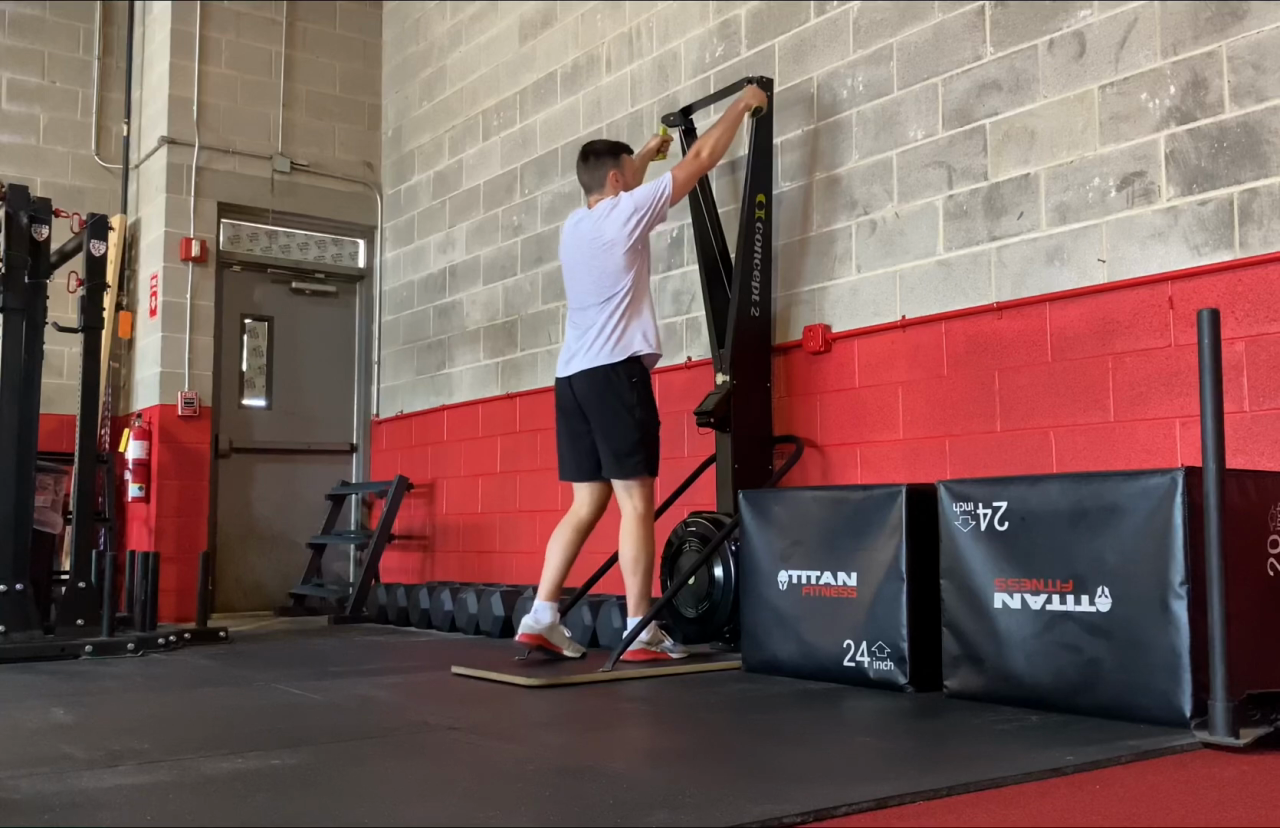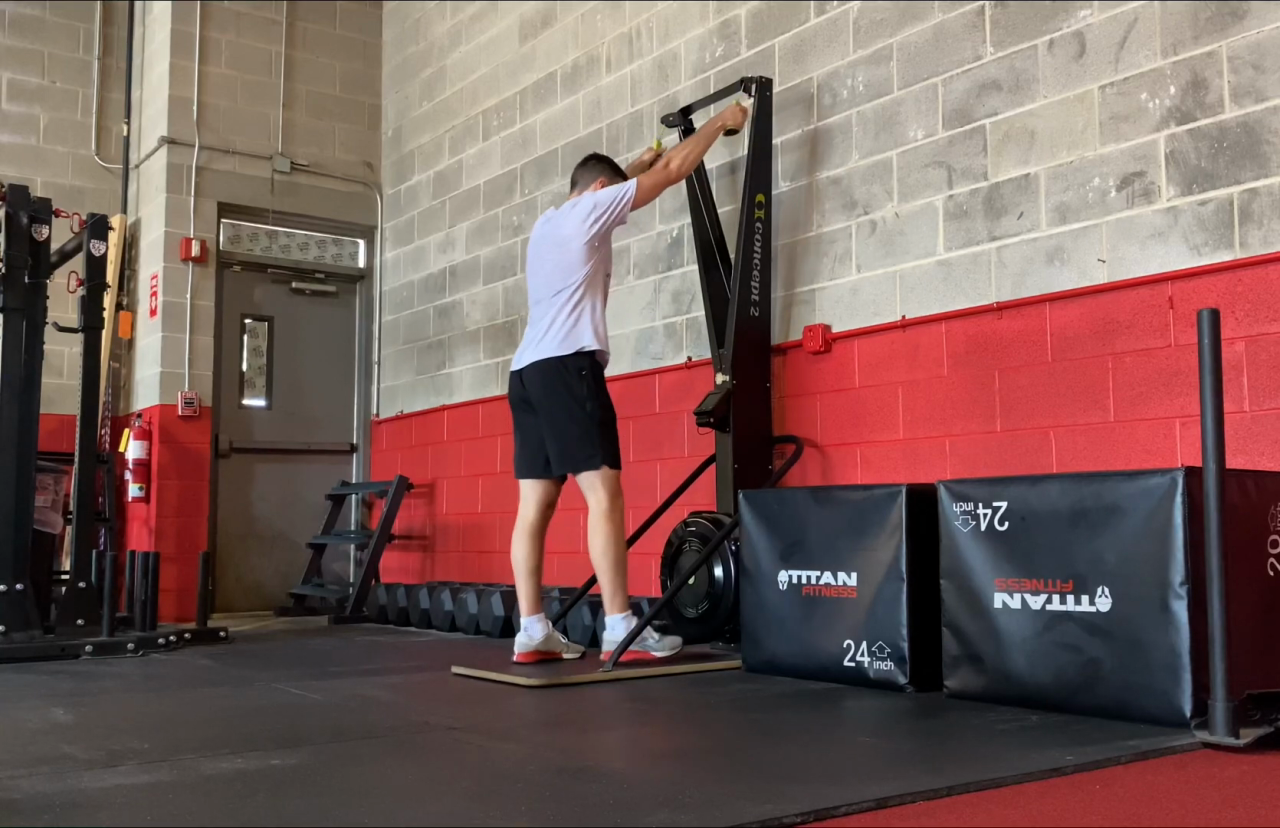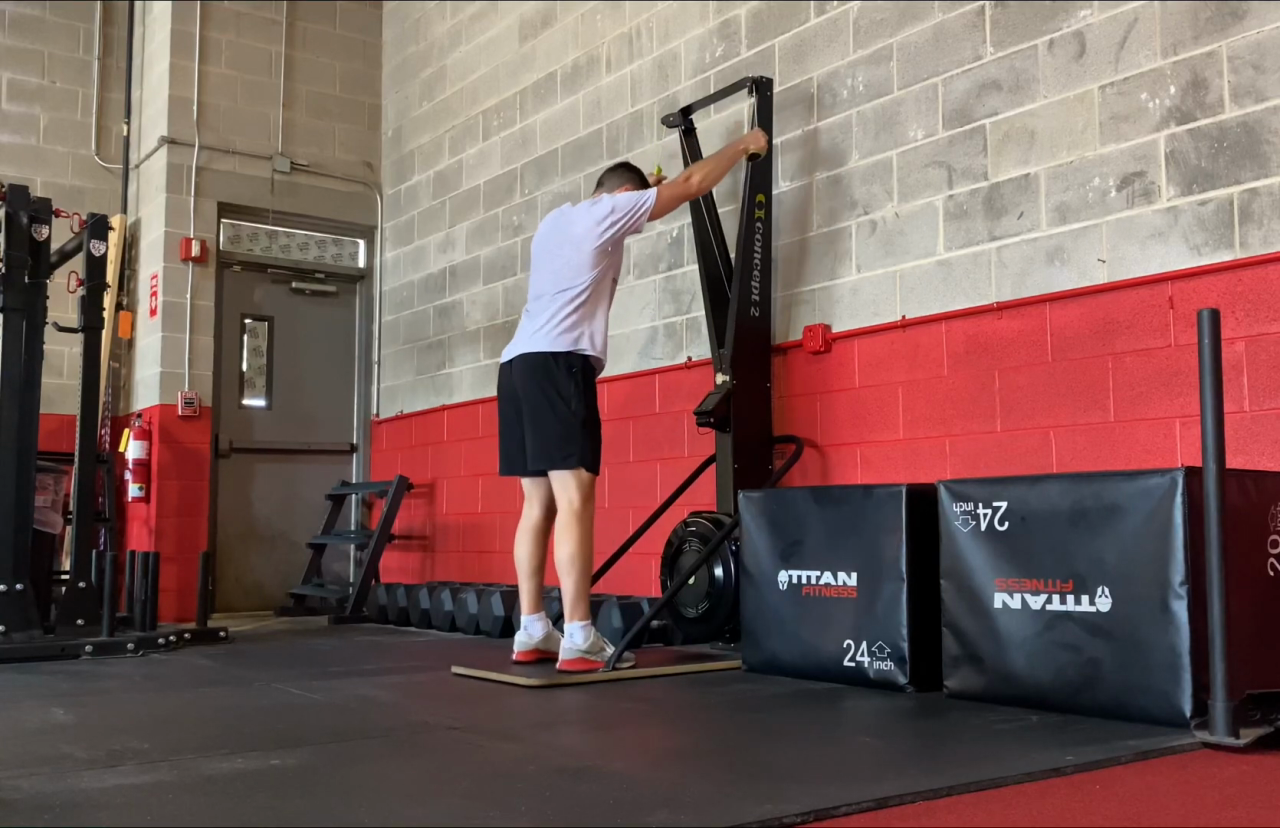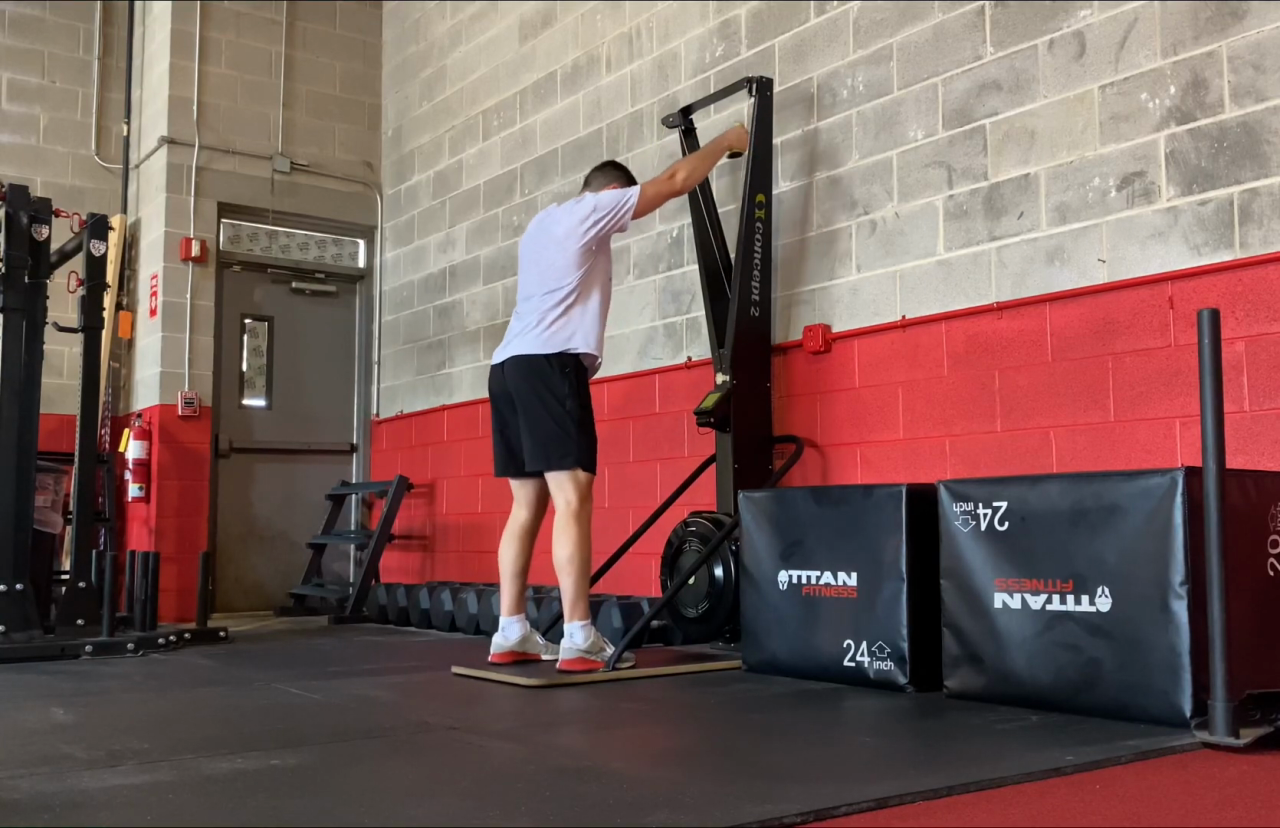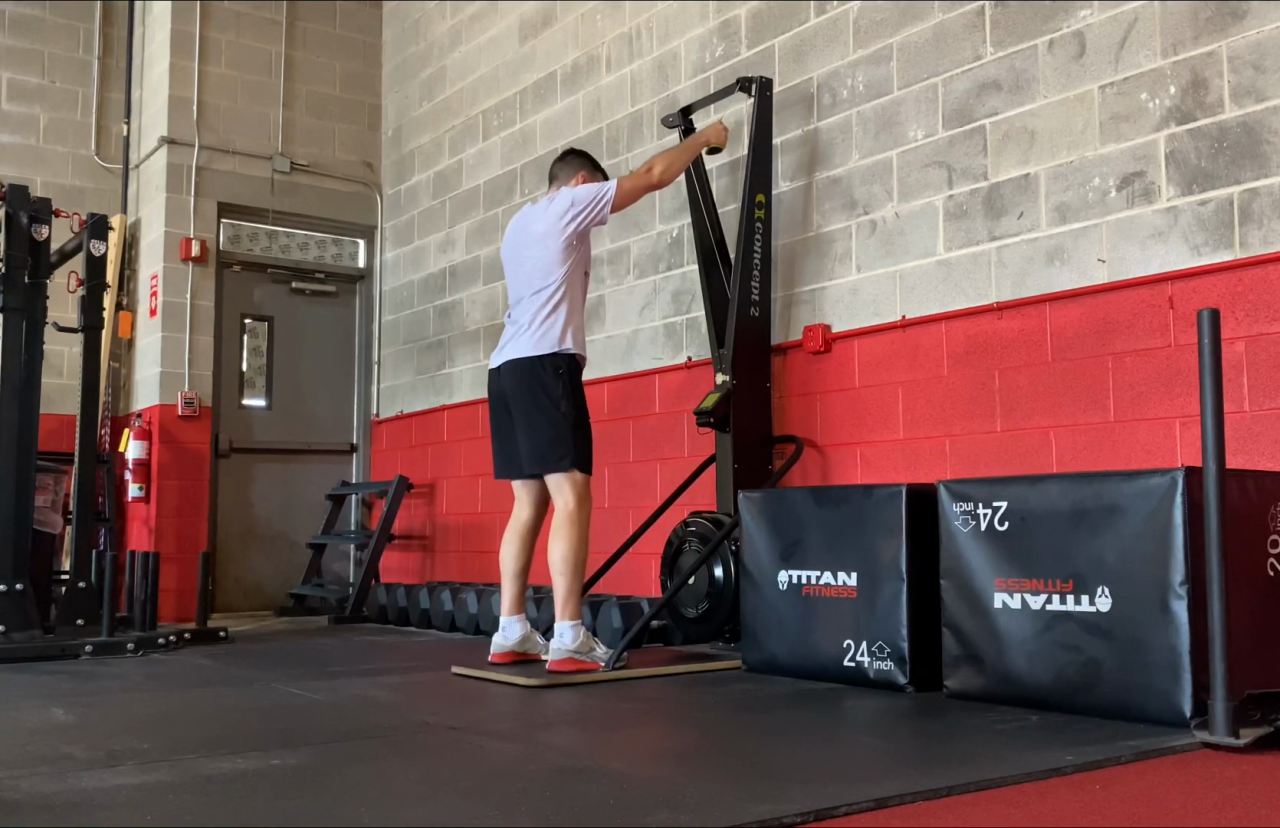
dt=0.4s
person 1, frame 1
left shoulder: (574, 225)
right shoulder: (626, 213)
right elbow: (702, 158)
left wrist: (644, 154)
right wrist: (743, 103)
left hip: (572, 376)
right hip: (616, 372)
left knee: (586, 504)
right knee: (636, 503)
left ankle: (541, 616)
right ankle: (640, 633)
person 1, frame 2
left shoulder: (547, 223)
right shoulder: (590, 209)
right elbow: (673, 170)
left wrist: (635, 164)
right wrist: (721, 120)
left hip: (527, 371)
right hip: (567, 366)
left knee: (535, 504)
right knee: (604, 493)
left ankle: (532, 630)
right ankle: (621, 628)
person 1, frame 3
left shoulder: (555, 219)
right shoulder: (605, 210)
right elbow: (690, 185)
left wrist: (647, 185)
right wrist: (743, 145)
left hip: (518, 364)
right hip: (558, 362)
left knee: (539, 504)
right knee: (574, 501)
left ankle: (532, 630)
right ankle: (579, 638)
person 1, frame 4
left shoulder: (544, 221)
right shoulder: (591, 209)
right elbow: (675, 181)
right wrist: (729, 140)
left hip: (508, 366)
right hip: (548, 363)
left knee: (528, 505)
right knee: (572, 499)
left ankle: (512, 632)
right ankle: (579, 638)
person 1, frame 5
left shoulder: (521, 221)
right shoulder: (567, 204)
right elbow: (654, 174)
right wrist: (704, 138)
left hip: (507, 369)
right hip: (543, 364)
left knee: (529, 505)
right knee: (571, 501)
left ankle: (511, 633)
right ankle: (569, 639)
